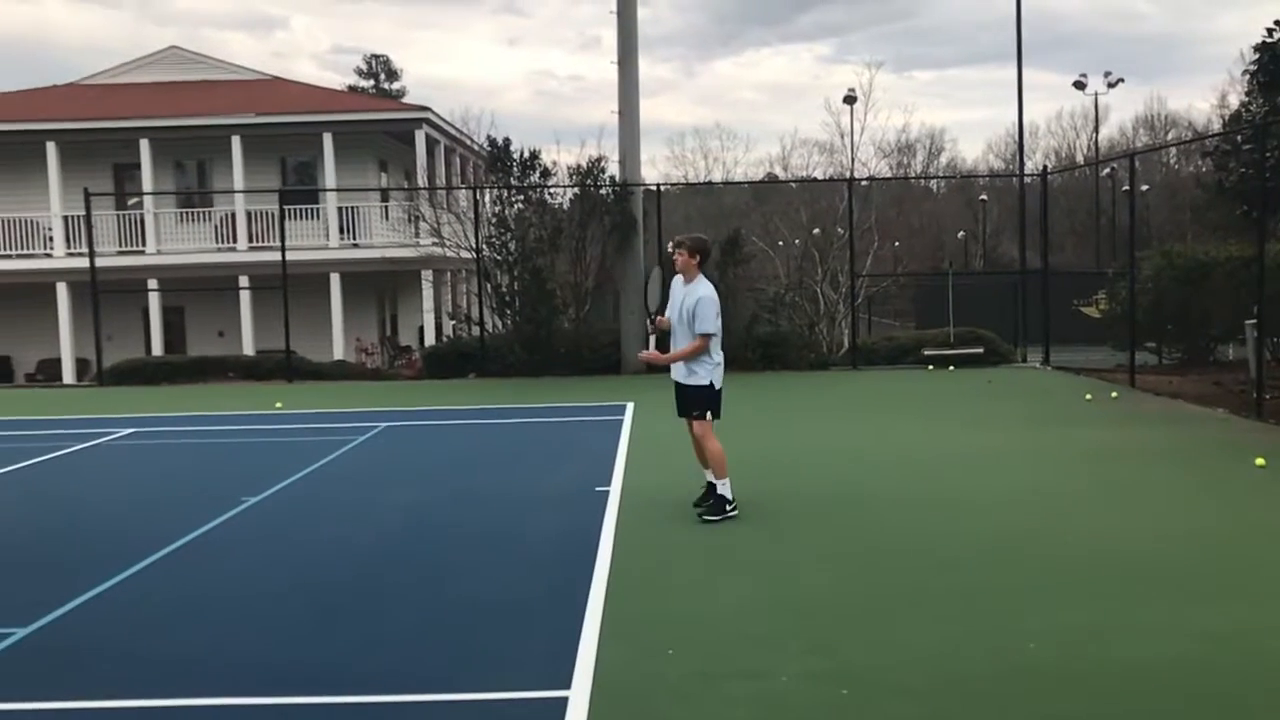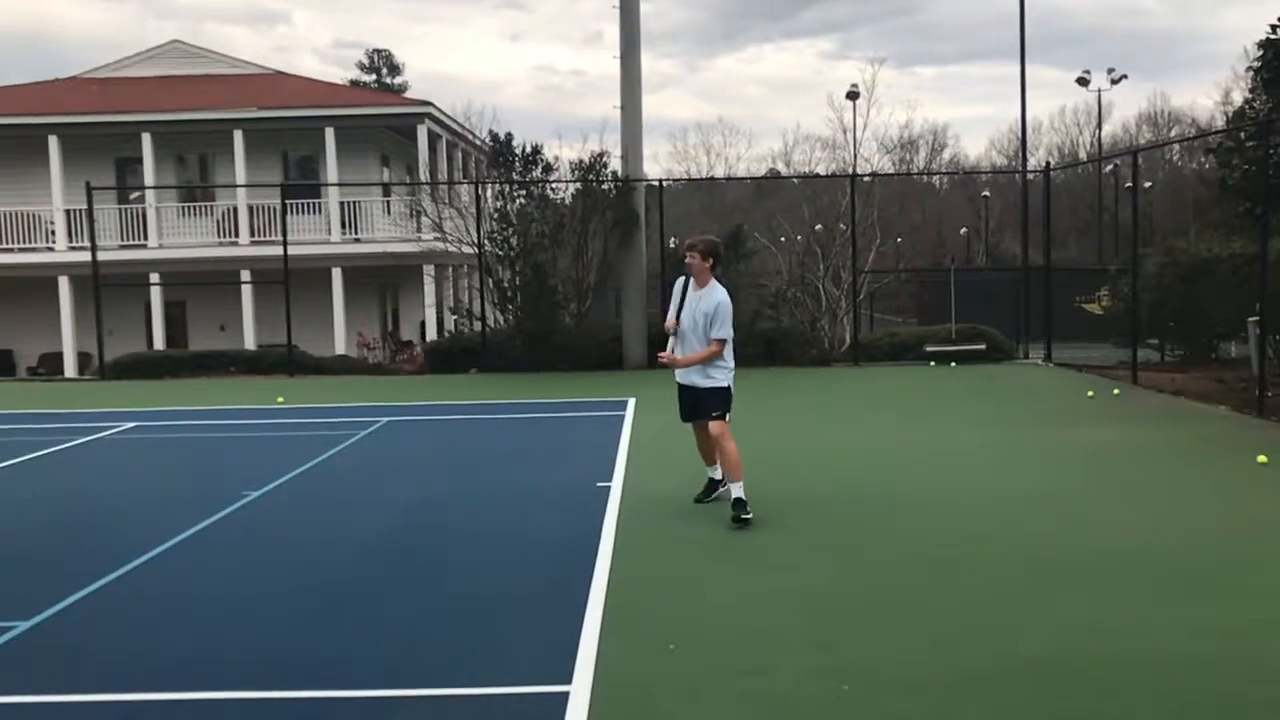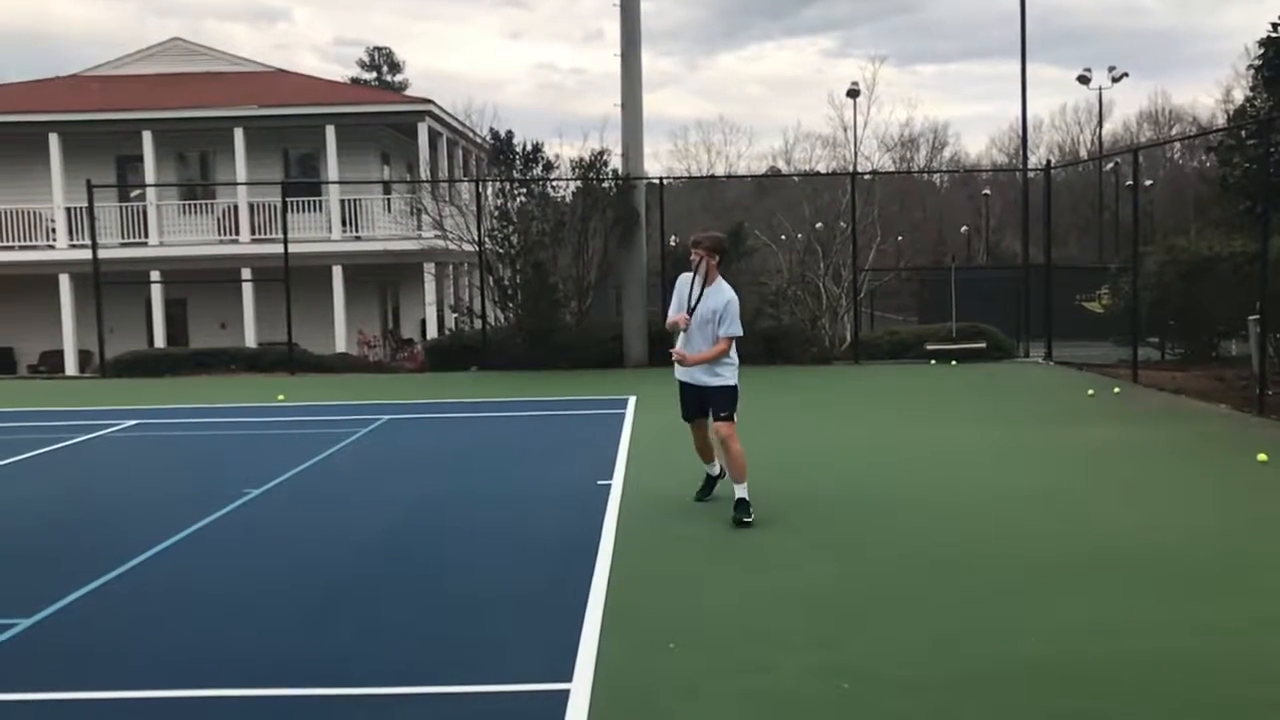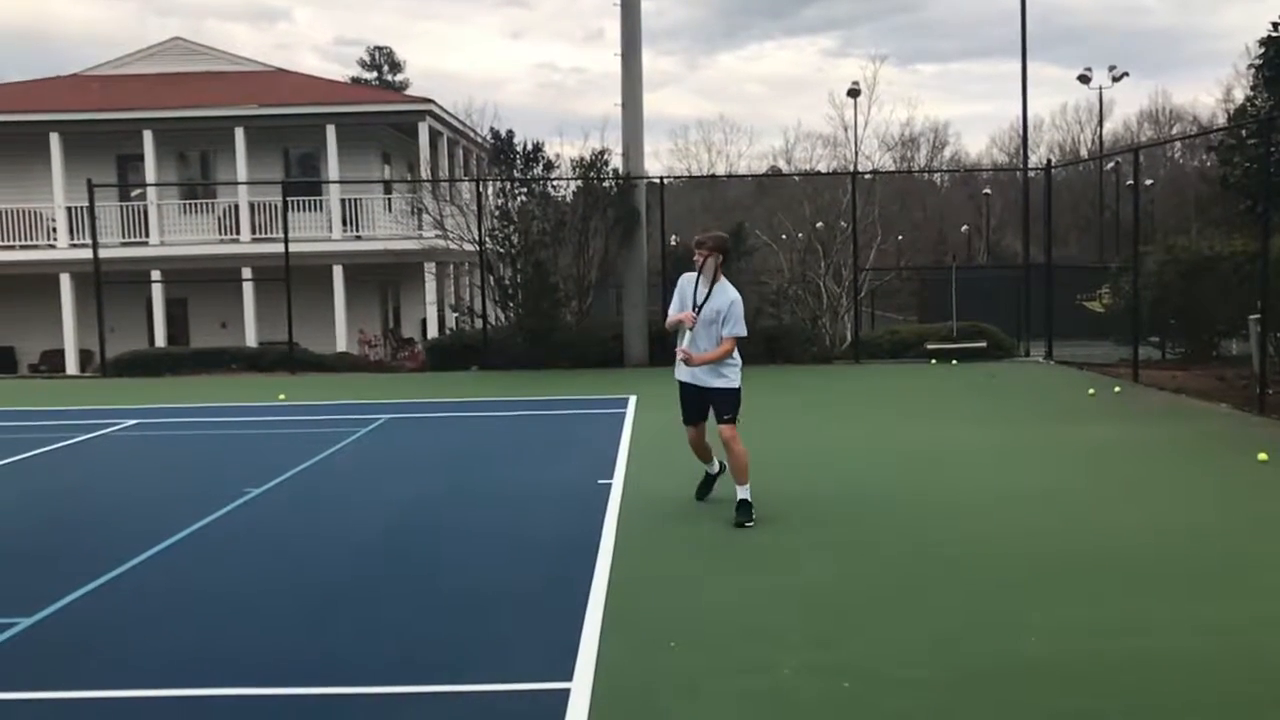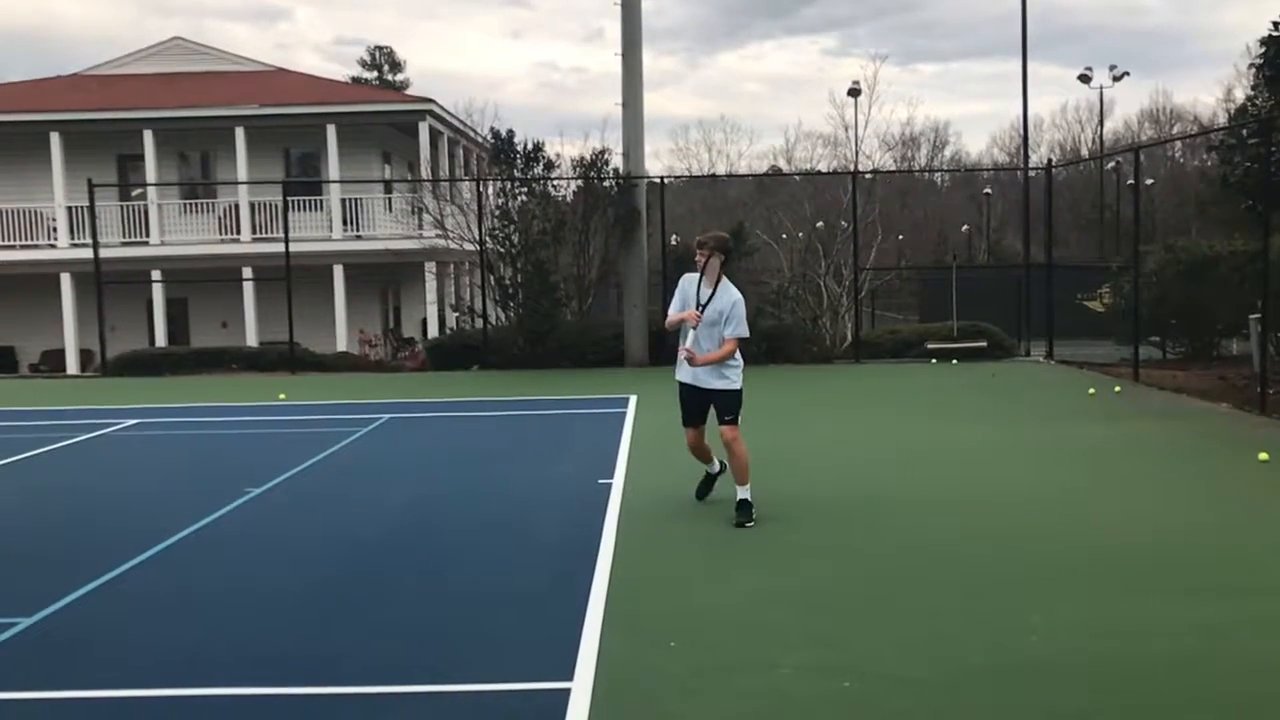
dt=0.2s
person 1, frame 1
left shoulder: (704, 295)
right shoulder: (676, 282)
left elbow: (702, 343)
left wrist: (664, 359)
right wrist: (661, 322)
left hip: (703, 375)
right hip: (684, 373)
left knee: (704, 432)
right knee: (694, 430)
left ankle: (726, 499)
right ankle: (712, 485)
person 1, frame 2
left shoulder: (720, 300)
right shoulder: (681, 284)
left elbow: (717, 348)
right elbow: (674, 323)
left wrist: (680, 362)
right wrist: (671, 325)
left hip: (715, 377)
right hip: (688, 378)
left knee: (718, 432)
right knee: (700, 431)
left ankle: (739, 498)
right ankle: (716, 478)
person 1, frame 3
left shoulder: (727, 297)
right shoulder: (684, 281)
left elbow: (725, 345)
right elbow: (669, 324)
left wrist: (692, 359)
right wrist: (677, 320)
left hip: (720, 376)
right hip: (689, 376)
left knee: (725, 433)
right knee: (698, 431)
left ankle: (742, 499)
right ankle: (714, 472)
person 1, frame 4
left shoulder: (731, 298)
right shoulder: (686, 281)
left elbow: (729, 346)
right elbow: (669, 324)
left wrist: (697, 359)
right wrist: (681, 317)
left hip: (723, 379)
right hip: (689, 377)
left knee: (729, 435)
right knee: (694, 437)
left ankle: (744, 500)
right ankle: (713, 469)
person 1, frame 5
left shoulder: (733, 298)
right shoulder: (687, 282)
left elbow: (731, 346)
right elbow: (669, 323)
left wrist: (700, 360)
right wrist: (684, 316)
left hip: (725, 379)
right hip: (690, 378)
left knee: (730, 436)
right knee: (693, 440)
left ankle: (744, 500)
right ankle: (714, 468)
